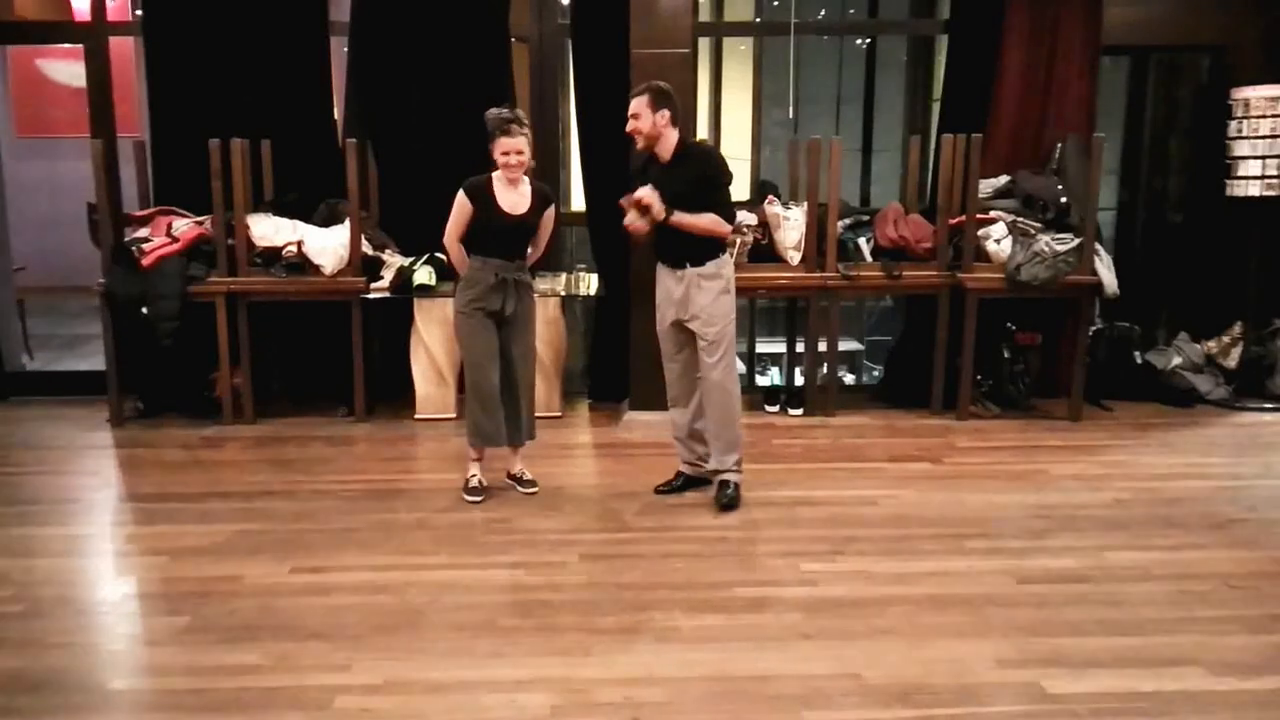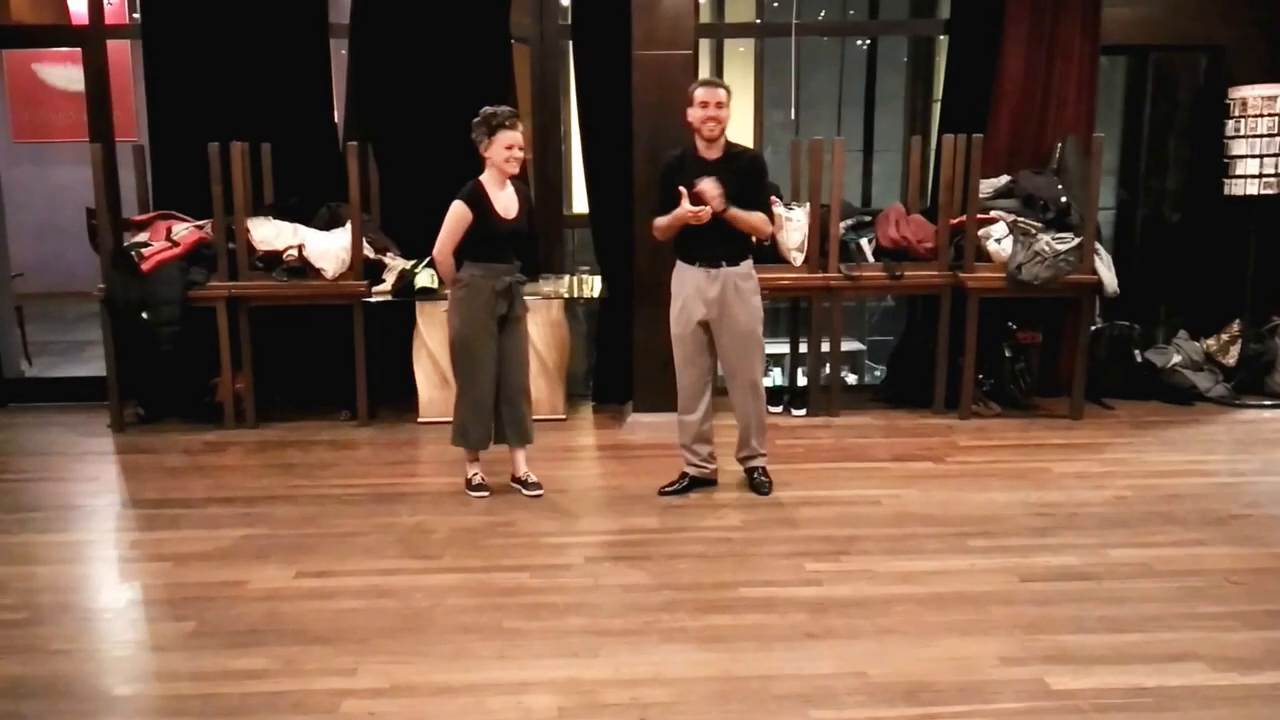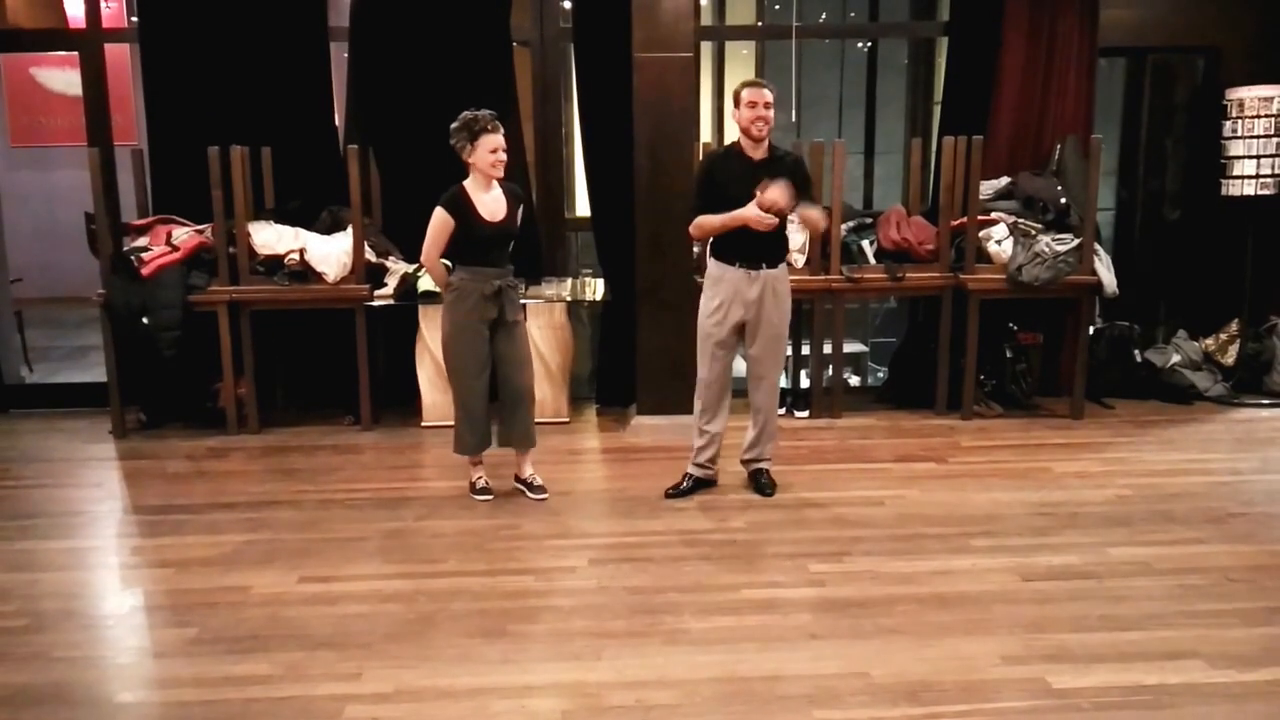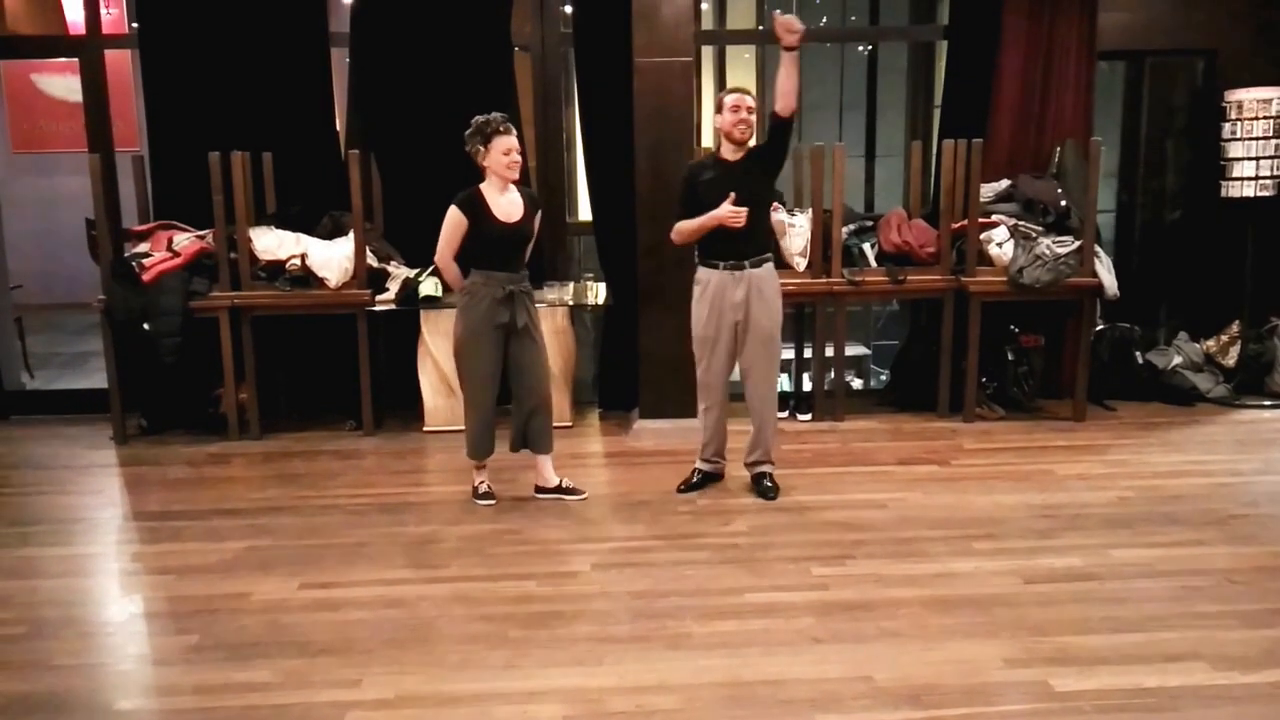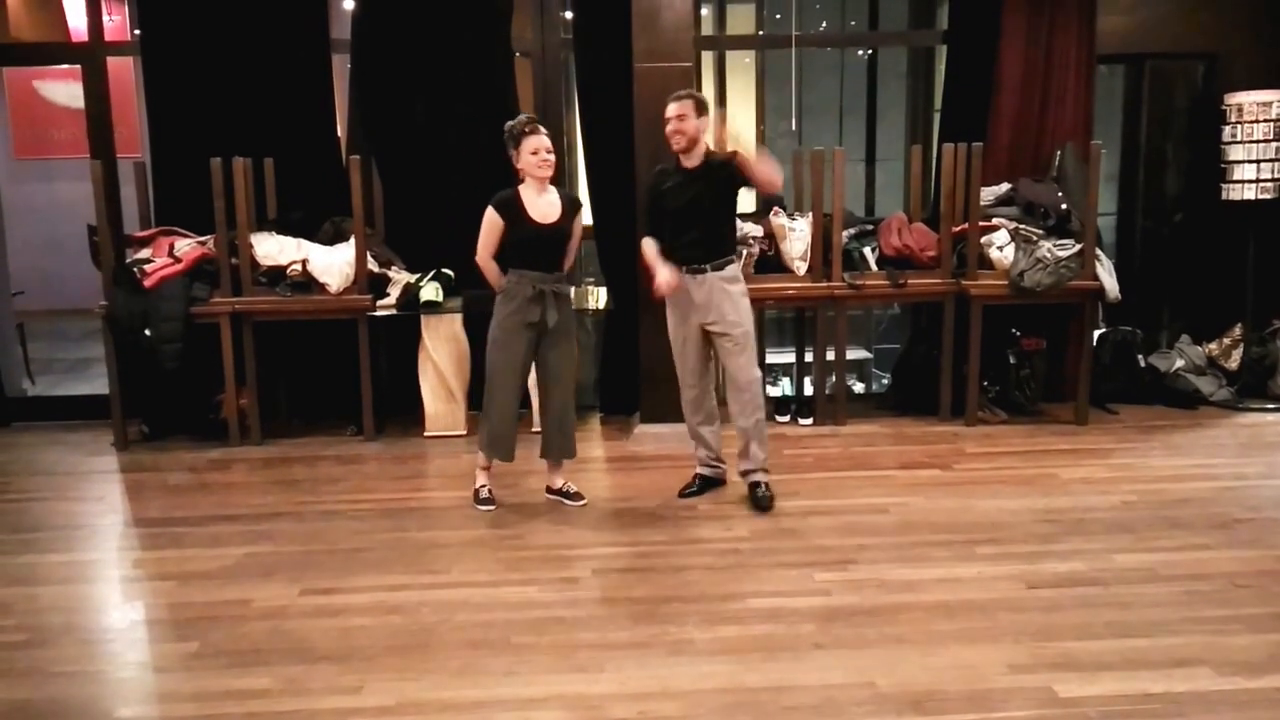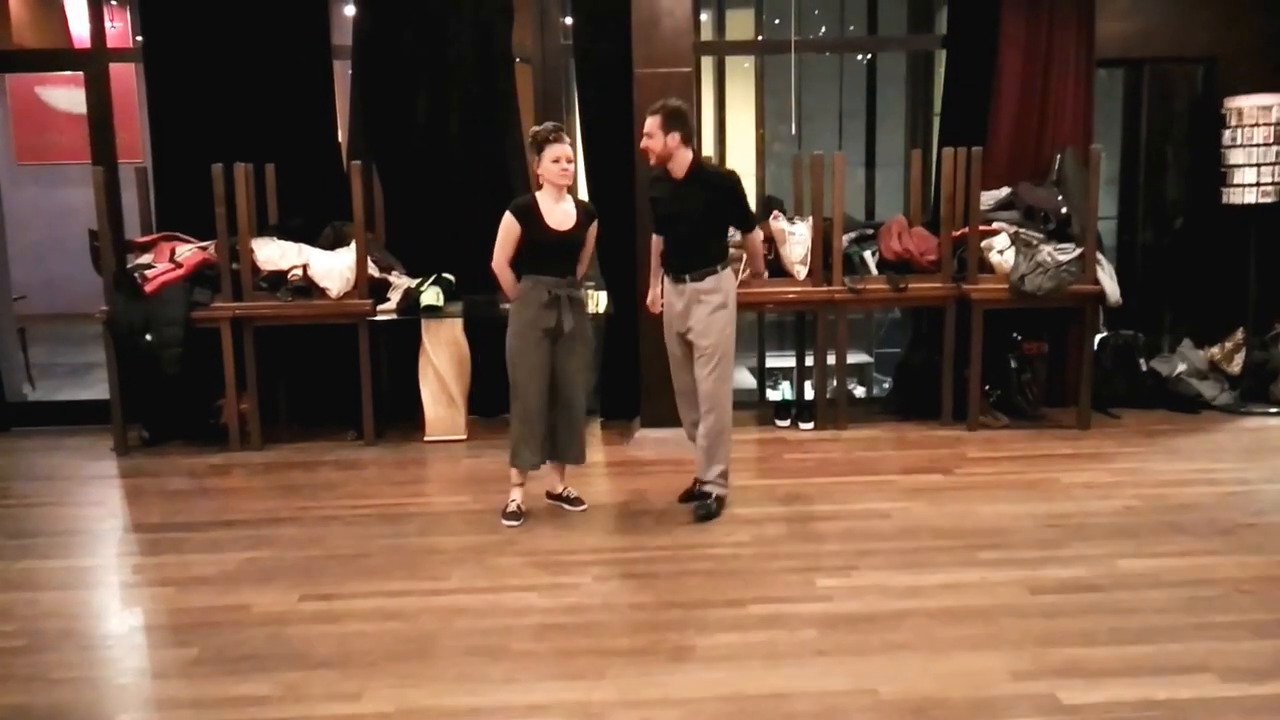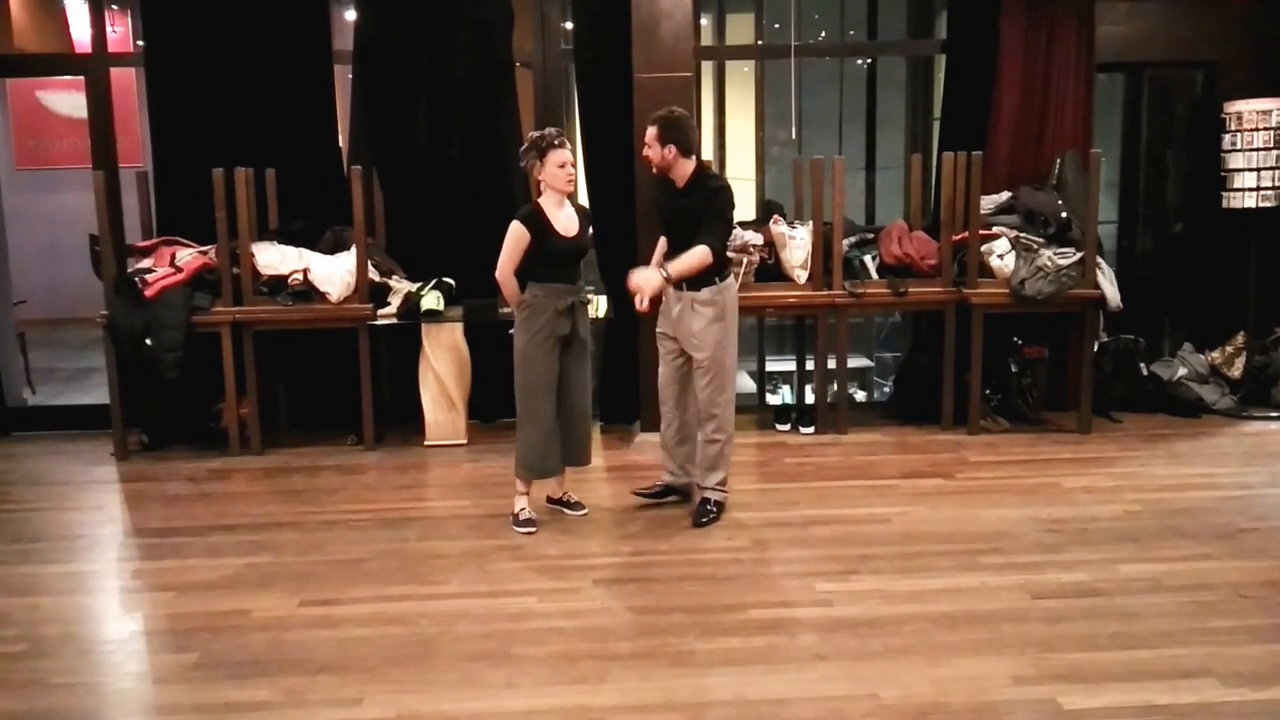
dt=0.5s
person 1, frame 1
left shoulder: (705, 159)
right shoulder: (643, 168)
left elbow: (723, 224)
left wrist: (666, 213)
right wrist: (635, 222)
left hip: (709, 276)
right hip: (667, 277)
left knee: (718, 375)
right knee: (678, 378)
left ankle: (726, 471)
right ankle: (693, 465)
person 1, frame 2
left shoulder: (749, 162)
right shoulder: (674, 165)
left elbow: (765, 225)
right elbow: (658, 230)
left wrist: (724, 207)
right wrist: (685, 213)
left hip: (737, 277)
right hip: (689, 277)
left knee: (746, 375)
right knee: (691, 377)
left ankle: (754, 460)
right ankle: (698, 466)
person 1, frame 3
left shoulder: (790, 165)
right shoulder: (715, 164)
left elbow: (818, 224)
right elbow: (696, 228)
left wrist: (792, 206)
right wrist: (740, 215)
left hip: (771, 279)
right hip: (724, 277)
left knee: (766, 376)
right knee: (711, 375)
left ankle: (758, 461)
right ankle: (702, 466)
person 1, frame 4
left shoulder: (766, 161)
right shoulder: (698, 172)
left elbow: (786, 109)
right elbow: (678, 235)
left wrist: (790, 51)
right wrist: (715, 217)
left hip: (759, 279)
right hip: (712, 280)
left knee: (762, 381)
right knee: (711, 381)
left ankle: (761, 464)
right ankle: (710, 462)
person 1, frame 5
left shoulder: (726, 165)
right shoulder: (662, 179)
left elbow: (773, 182)
right elbow: (649, 236)
left wrist: (736, 147)
right wrist: (659, 269)
left hip: (724, 281)
right hip: (682, 291)
left knee: (744, 379)
right knee: (692, 384)
left ankle: (755, 472)
right ankle: (709, 466)
person 1, frame 6
left shoulder: (719, 181)
right shoulder: (658, 183)
left elbow: (750, 231)
left wrist: (758, 273)
right wrist: (655, 282)
left hip: (711, 289)
right hip: (674, 290)
left knee: (712, 392)
right knee: (686, 392)
left ankle: (714, 484)
right ankle: (705, 472)
person 1, frame 7
left shoulder: (715, 191)
right shoulder: (665, 185)
left elbow: (708, 249)
left wrist: (662, 275)
right wrist: (652, 276)
left hip: (709, 297)
right hip: (676, 296)
left knee: (713, 400)
right knee: (671, 394)
left ankle: (712, 490)
right ankle: (677, 478)
person 2, frame 1
left shoulder: (542, 196)
right shoulder: (475, 190)
right elbow: (451, 241)
right wrist: (477, 278)
left hip: (519, 291)
right hip: (477, 293)
left knee: (520, 377)
right knee: (482, 378)
left ankle: (515, 463)
right ankle: (475, 465)
person 2, frame 2
left shoulder: (522, 194)
right shoulder: (472, 196)
right elbow: (442, 253)
right wrist: (461, 289)
left hip: (512, 293)
right hip: (476, 296)
left knee: (516, 380)
right knee: (477, 381)
left ankle: (519, 465)
right ankle: (472, 465)
person 2, frame 3
left shoulder: (513, 196)
right shoulder: (454, 201)
right elbow: (429, 258)
right wrist: (458, 291)
left hip: (507, 295)
right hip: (468, 300)
left knee: (519, 382)
right knee: (471, 386)
left ankle: (524, 468)
right ankle: (476, 469)
person 2, frame 4
left shoulder: (530, 201)
right shoulder: (468, 203)
right elbow: (444, 259)
right wrist: (473, 294)
left hip: (521, 299)
right hip: (482, 303)
left knee: (535, 386)
right knee: (481, 390)
left ankle: (545, 477)
right ankle: (480, 474)
person 2, frame 5
left shoulder: (570, 203)
right shoulder: (504, 204)
right elbow: (484, 257)
right wrist: (513, 290)
left hip: (558, 302)
right hip: (516, 302)
left knee: (560, 390)
right knee: (503, 389)
left ankle: (556, 478)
right ankle: (482, 476)
person 2, frame 6
left shoulder: (586, 213)
right shoulder: (522, 210)
right elbow: (500, 264)
right wrist: (525, 299)
left hip: (572, 308)
right hip: (532, 309)
left knee: (570, 397)
right knee: (529, 399)
left ankle: (558, 483)
right ankle: (516, 490)
person 2, frame 7
left shoulder: (583, 216)
right shoulder: (529, 218)
right elbow: (504, 273)
right wrist: (525, 310)
left hip: (575, 314)
right hip: (539, 317)
left knee: (575, 403)
right knee: (537, 407)
left ankle: (558, 488)
right ankle: (522, 498)
